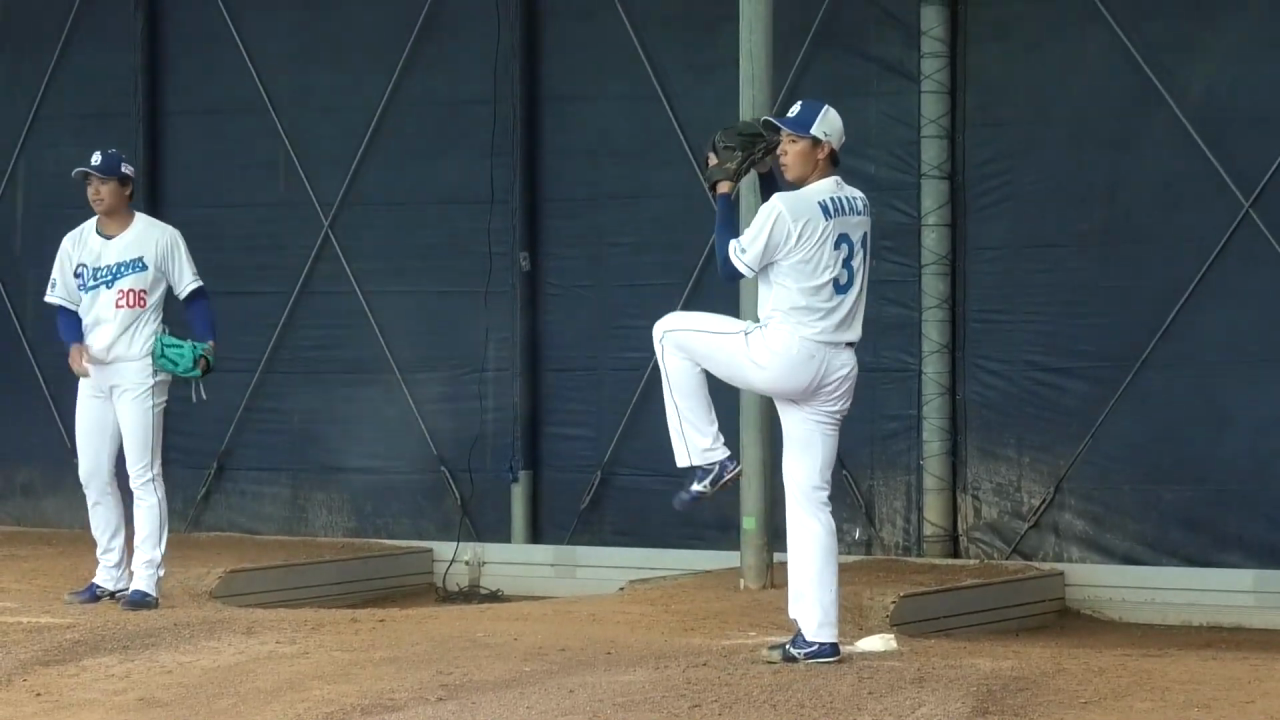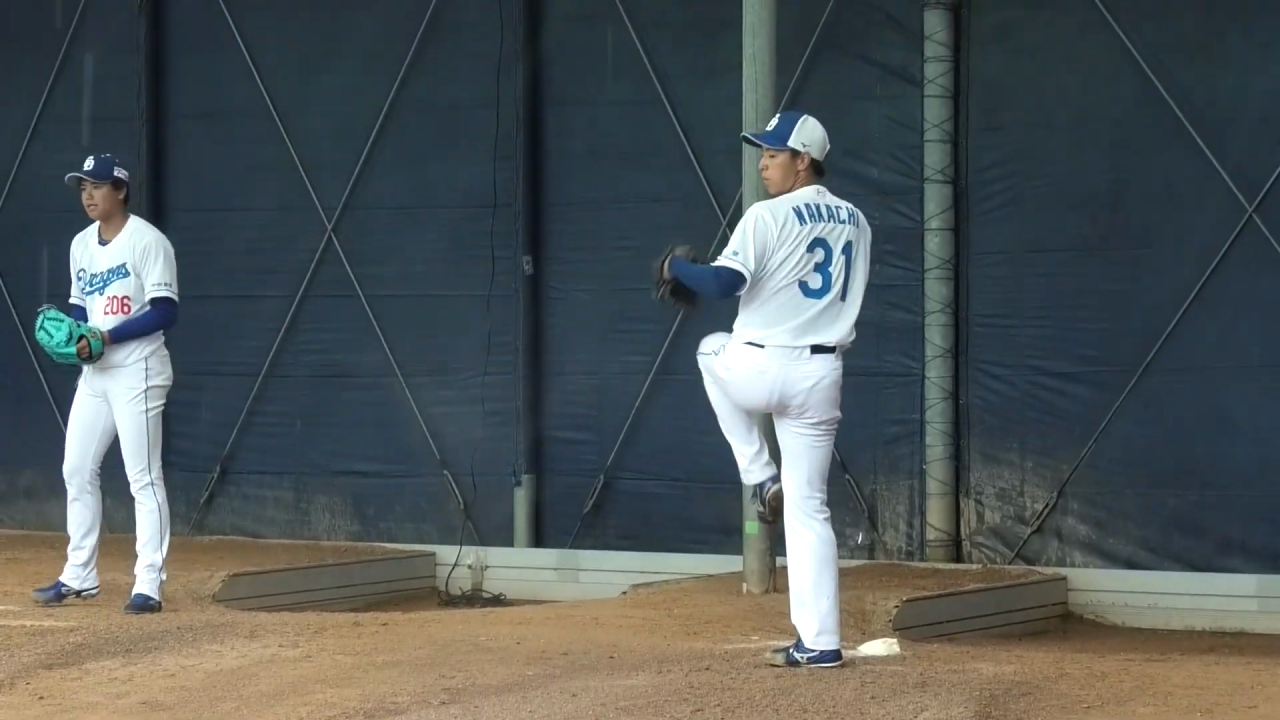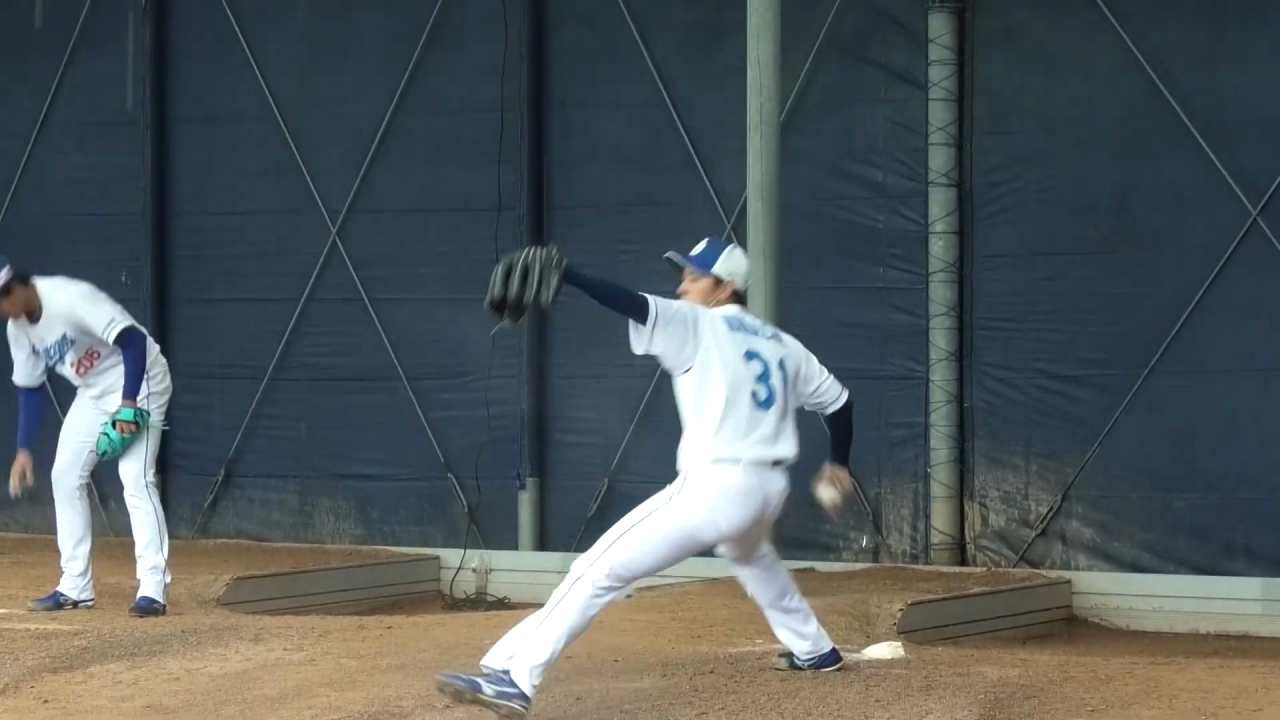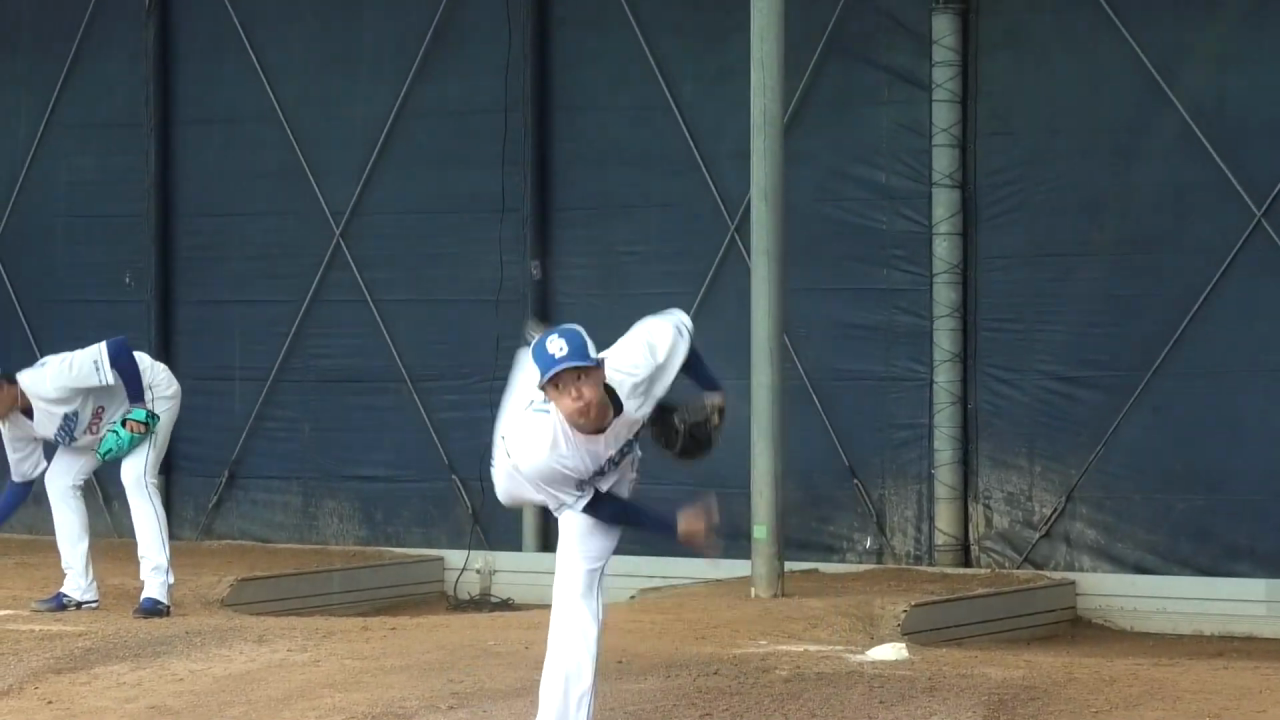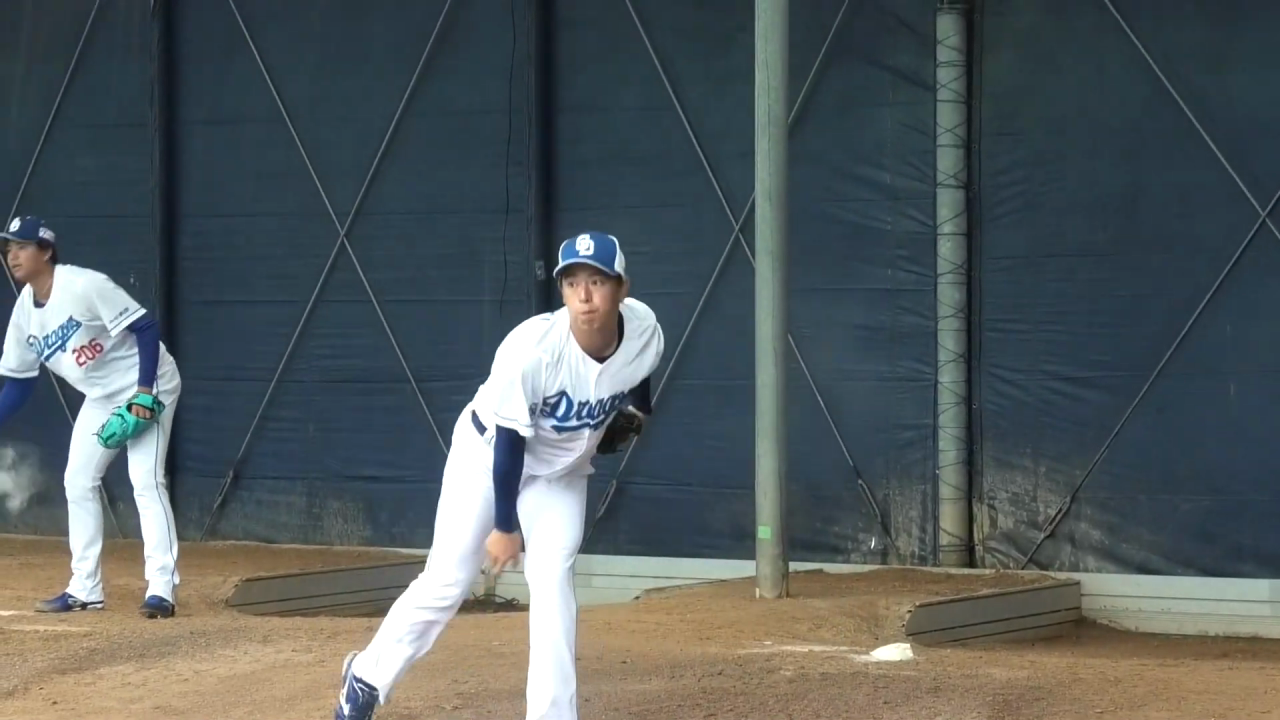
dt=0.5s
person 1, frame 1
left shoulder: (787, 207)
right shoulder: (857, 205)
left elbow: (731, 265)
left wrist: (724, 191)
right wrist: (762, 174)
left hip: (783, 354)
right hip: (835, 368)
left knee: (672, 331)
right knee: (809, 498)
left ankle: (707, 457)
right ankle: (818, 635)
person 1, frame 2
left shoulder: (767, 215)
right shoulder: (856, 222)
left elbow: (726, 282)
left wrist: (677, 267)
left hip: (758, 367)
right hip: (819, 374)
left knee: (713, 348)
right knee: (810, 507)
left ankle: (762, 477)
right ankle: (821, 642)
person 1, frame 3
left shoulder: (694, 324)
right shoulder: (784, 345)
left elbow: (634, 306)
right elbow: (839, 404)
left wrist: (563, 273)
right wrist: (839, 463)
left hip: (715, 483)
right hip: (769, 487)
left knee: (597, 571)
right knee: (752, 554)
left ankle: (512, 676)
right ankle: (814, 648)
person 1, frame 4
left shoulder: (641, 367)
right shoulder: (537, 453)
left elbow: (676, 325)
right elbow: (594, 506)
left wrist: (709, 387)
right wrist: (676, 526)
left hip: (612, 477)
left knee: (578, 594)
right knee: (509, 482)
person 1, frame 5
left shoulder: (645, 331)
right shoulder: (530, 347)
right elbow: (509, 440)
left wrist: (636, 409)
right wrist: (504, 525)
left hip: (562, 469)
right hip: (492, 442)
left knee: (554, 590)
right knee: (445, 587)
right ankle: (366, 679)
person 2, frame 1
left shoulder: (161, 237)
right shoulder: (75, 241)
left elbow: (194, 295)
right elbow: (62, 304)
left wrist: (206, 342)
right wrist: (73, 345)
left hip: (141, 372)
right hip: (94, 374)
left knee: (143, 477)
right knee: (93, 476)
left ankle: (146, 580)
right ankle: (111, 575)
person 2, frame 2
left shoulder: (149, 241)
right shoulder: (80, 244)
left elbow: (165, 311)
right elbow: (81, 305)
left wrist: (107, 338)
left hip: (138, 374)
right hip: (95, 374)
left knee: (144, 480)
right knee: (77, 473)
left ankle: (149, 585)
right ankle: (78, 577)
person 2, frame 3
left shoulder: (71, 298)
left elbow: (133, 339)
right elbow: (29, 388)
left wrist: (128, 402)
left hip: (139, 384)
right hip: (94, 394)
left knee: (136, 482)
right knee: (65, 476)
left ankle: (153, 590)
right ankle: (75, 586)
person 2, frame 4
left shoulder: (51, 381)
left elbow: (118, 348)
left wrist: (138, 408)
left hip: (148, 391)
left knee: (136, 477)
right knee: (59, 480)
left ankle: (157, 592)
right ankle: (79, 588)
person 2, frame 5
left shoulder: (84, 285)
left elbow: (145, 327)
left wrist: (144, 392)
left hip: (148, 384)
right hip: (102, 396)
left knee: (146, 481)
right knee: (78, 482)
left ankle: (162, 588)
right ankle: (85, 589)
